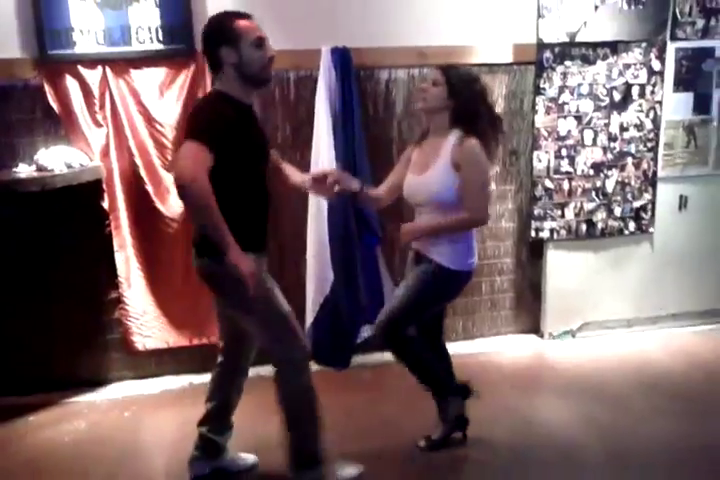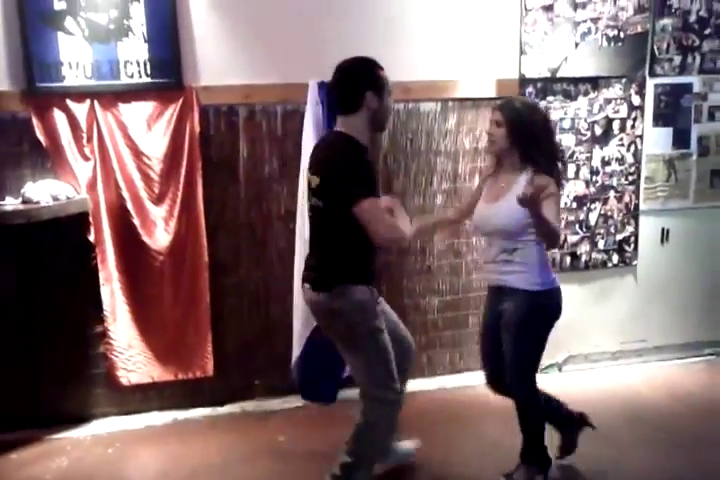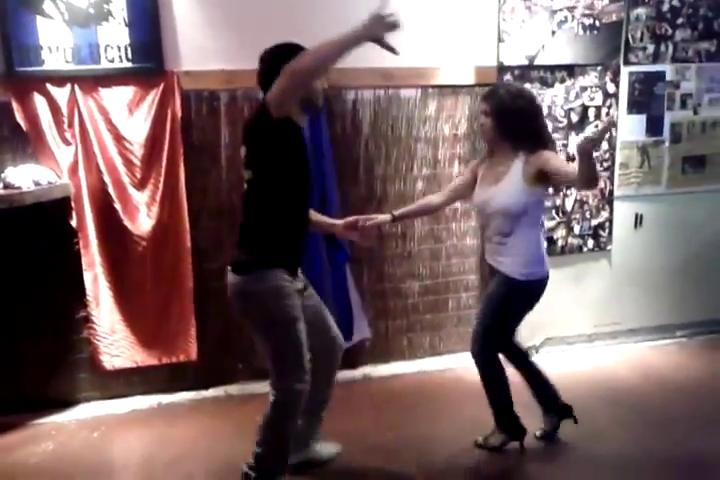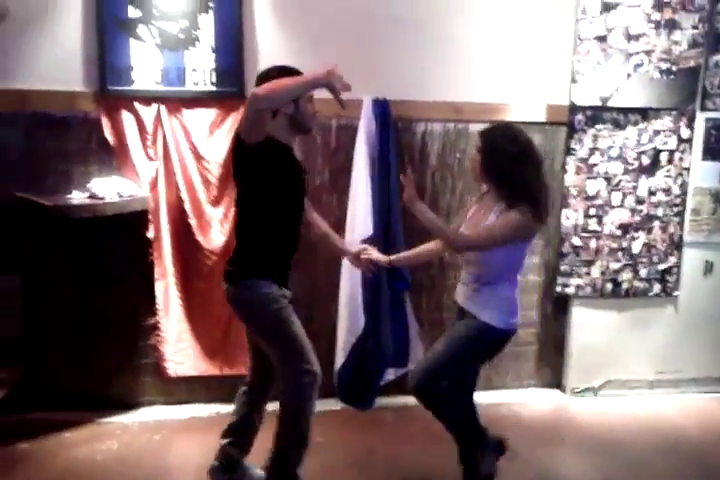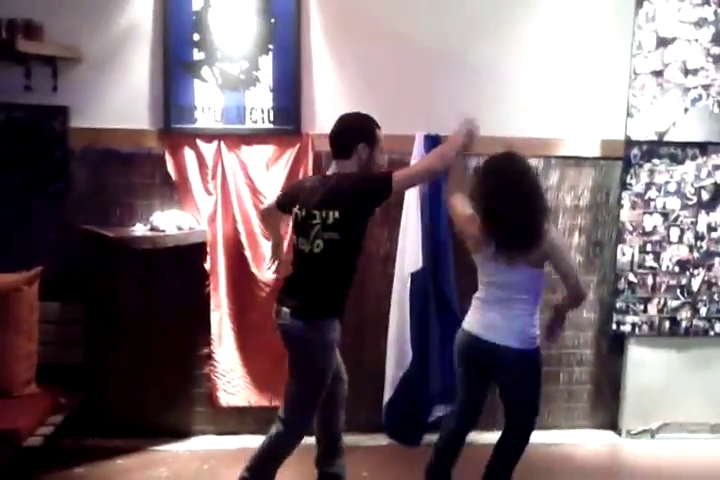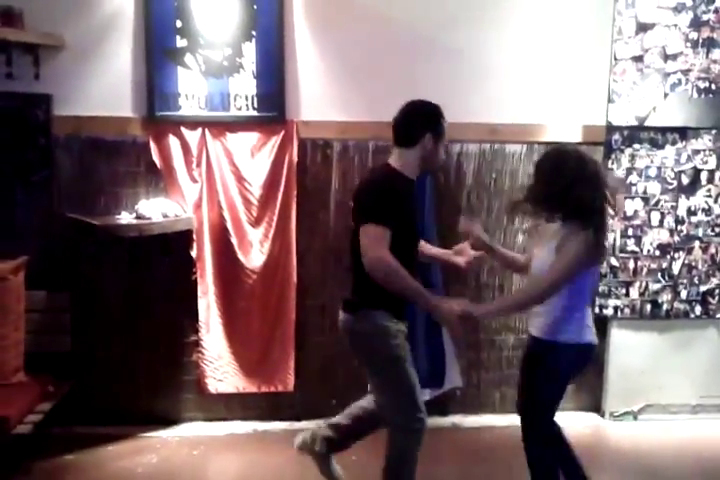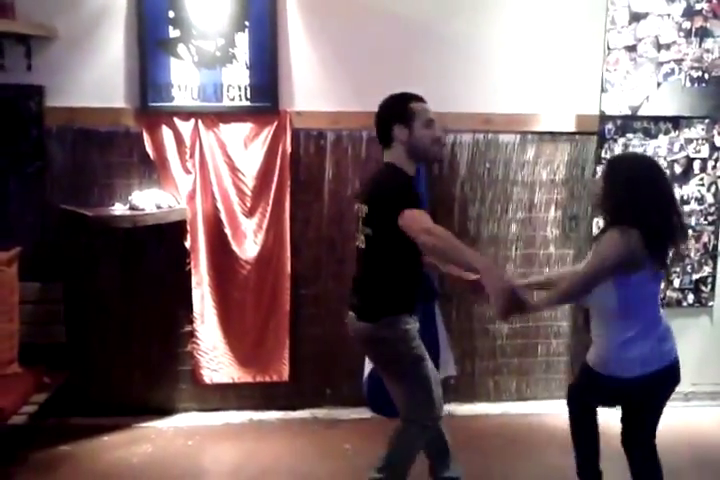
dt=0.7s
person 1, frame 1
left shoulder: (241, 112)
right shoulder: (214, 113)
left elbow: (266, 159)
right elbow: (188, 177)
left wrist: (301, 180)
right wrist: (230, 250)
left hip: (238, 255)
right hip: (228, 260)
left knee: (236, 352)
right knee: (293, 353)
person 1, frame 2
left shoulder: (331, 147)
right shoulder: (350, 157)
right elbow: (384, 235)
left wrist: (379, 203)
right wrist: (404, 226)
left hip: (328, 284)
right hip: (340, 292)
left knee: (401, 349)
right knee: (383, 389)
person 1, frame 3
left shoulder: (281, 134)
right shoulder: (267, 124)
right elbow: (298, 71)
left wrist: (332, 225)
right wrist: (362, 32)
left hip: (282, 274)
right hip: (263, 278)
left knee: (329, 347)
right knee: (293, 382)
person 1, frame 4
left shoulder: (288, 160)
right shoulder: (254, 148)
left elbow: (303, 211)
right elbow: (257, 98)
left wrist: (344, 248)
right wrist: (320, 79)
left hip: (270, 284)
right hip: (254, 284)
left knee: (263, 376)
right knee: (304, 375)
person 1, frame 5
left shoulder: (304, 188)
right shoulder: (360, 188)
left elbow: (268, 212)
right elbow: (432, 167)
left wrist: (280, 250)
right wrist: (462, 133)
left hip: (296, 311)
right hip: (313, 321)
left knee: (334, 391)
right knee: (295, 418)
person 1, frame 6
left shoulder: (399, 185)
right shoulder: (382, 187)
right elbow: (376, 259)
left wrist: (446, 255)
right wrist: (433, 302)
left hip: (386, 316)
right hip: (373, 318)
left knee: (390, 404)
right knee: (410, 419)
left ankle: (323, 439)
person 1, frame 7
left shoulder: (386, 183)
right shoulder: (395, 186)
left elbow: (418, 243)
right elbow: (427, 234)
left wrist: (466, 271)
right wrist: (489, 271)
left hip: (372, 315)
right hip: (385, 321)
left knee: (424, 401)
right knee: (422, 411)
person 2, frame 1
left shoulder: (468, 147)
right shoulder: (416, 149)
left elbow: (477, 215)
right elbow: (384, 195)
left wrist: (422, 228)
right wrist: (355, 188)
left hip: (449, 264)
right hip: (424, 258)
left knee: (387, 329)
right knee: (427, 340)
left ankle: (451, 393)
right ankle: (452, 419)
person 2, frame 2
left shoulder: (541, 180)
right shoulder: (490, 180)
left elbow: (552, 240)
right elbow: (457, 214)
left wrist: (533, 209)
right wrist: (413, 227)
left hip: (532, 295)
right hip: (499, 294)
left knee: (518, 380)
right knee: (498, 379)
right ankle: (565, 419)
person 2, frame 3
left shoulder: (537, 161)
right shoulder: (483, 166)
left elbow: (583, 180)
right elbow: (442, 197)
left wrist: (586, 154)
right wrist: (393, 216)
left hip: (522, 275)
right hip: (500, 270)
left knee: (484, 346)
right knee: (503, 345)
left ankle: (508, 426)
right ankle: (554, 406)
person 2, frame 4
left shoulder: (519, 217)
right shoulder: (483, 203)
left elbow: (458, 244)
right elbow: (443, 246)
left wrist: (414, 204)
right wrist: (390, 260)
left hip: (491, 323)
right hip: (470, 314)
left knee: (424, 383)
right knee: (454, 396)
left ankle: (485, 445)
person 2, frame 5
left shoulder: (478, 232)
right shoulder: (544, 240)
left elbow: (454, 196)
right elbow: (578, 293)
right wrist: (558, 313)
left hip: (472, 339)
right hip: (517, 349)
left knee: (462, 417)
right knee: (518, 429)
person 2, frame 6
left shoulder: (581, 236)
right shoulder: (559, 227)
left elbow: (540, 290)
right elbow: (529, 265)
left wrist: (483, 311)
right wrist: (484, 242)
left hip: (557, 345)
right hip: (573, 342)
left knee: (535, 429)
right knee: (537, 420)
person 2, frame 7
left shoulder: (621, 239)
right shoulder: (650, 241)
left elbow: (582, 282)
right elbow: (581, 273)
left wrist: (532, 304)
right wrist: (525, 282)
left hip: (615, 369)
right hip: (663, 365)
left knee: (578, 400)
right knee: (640, 442)
